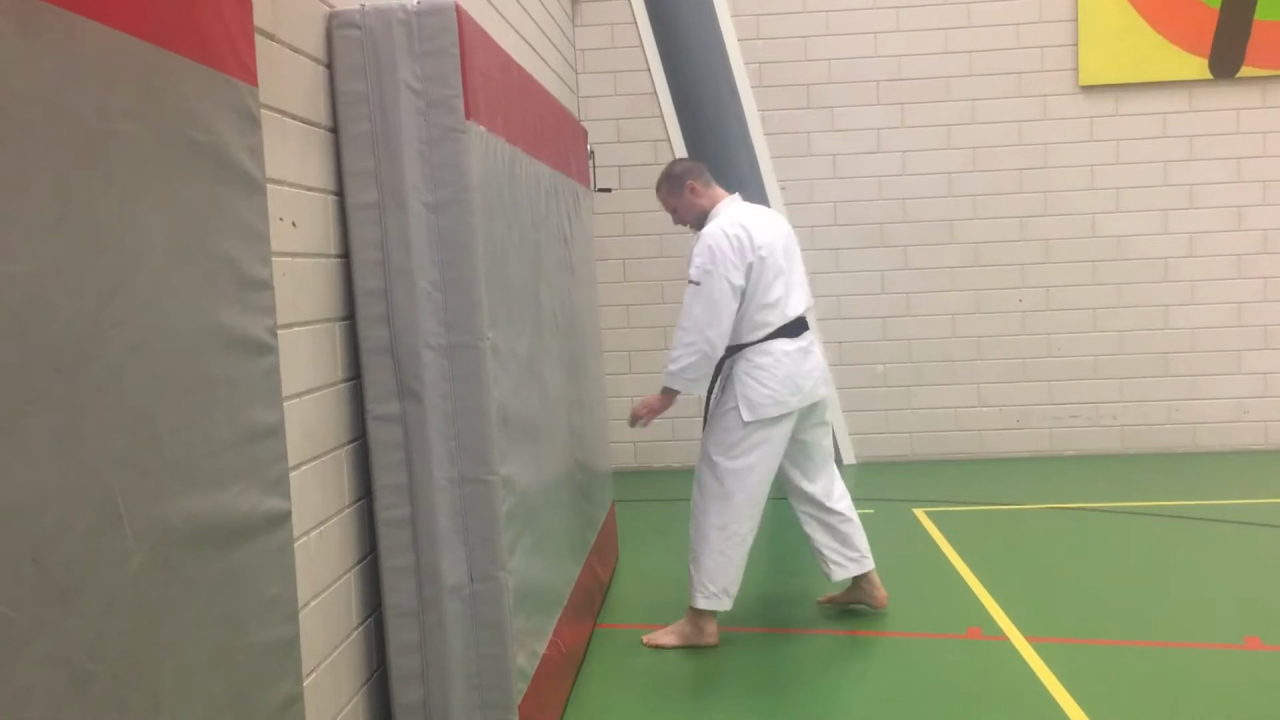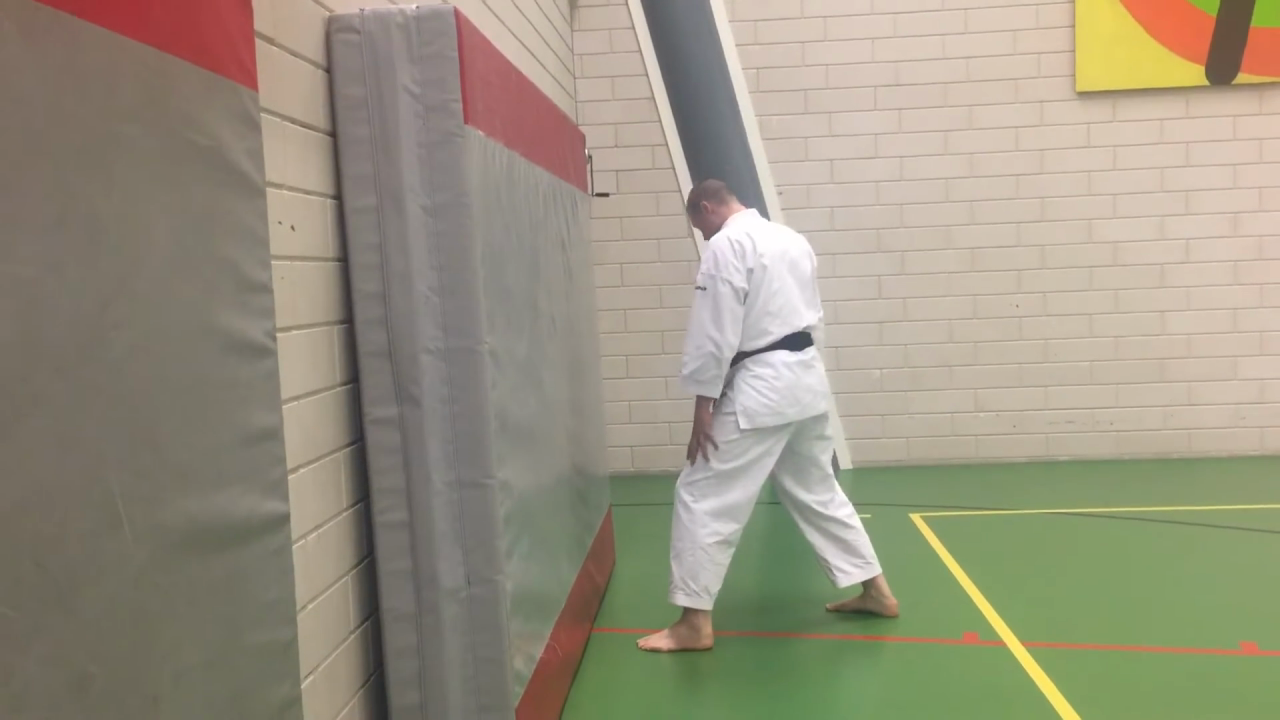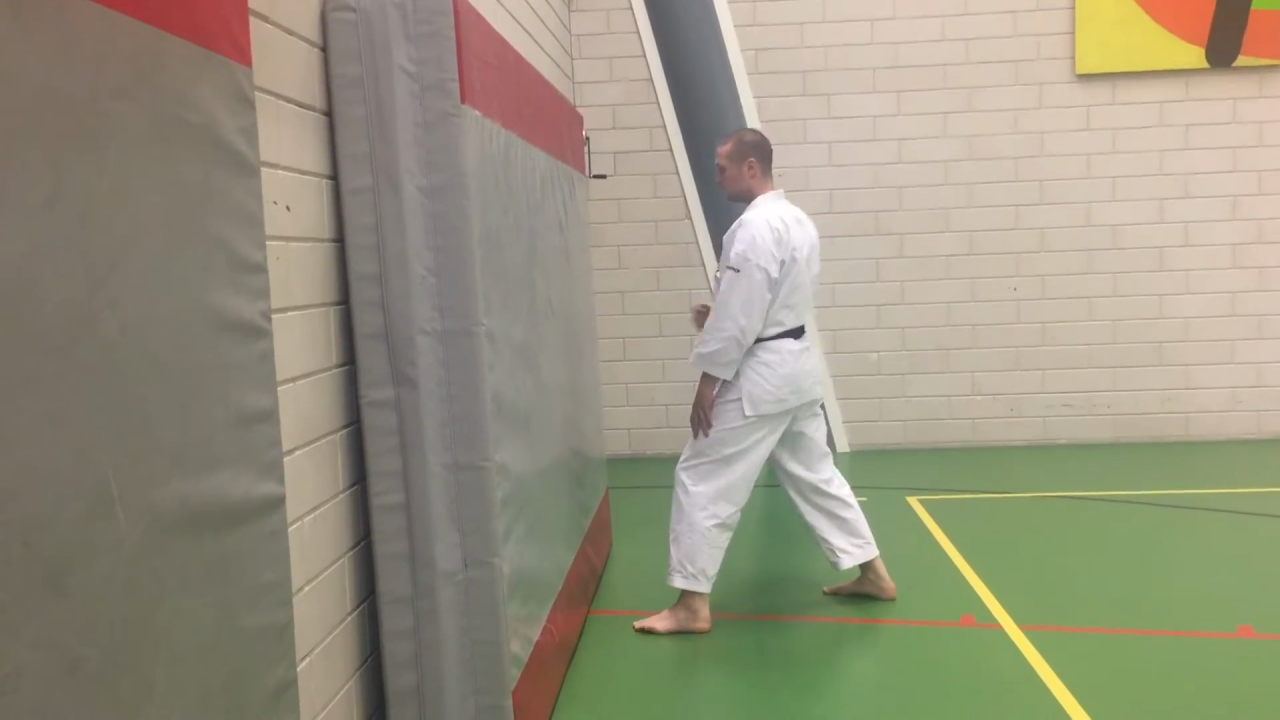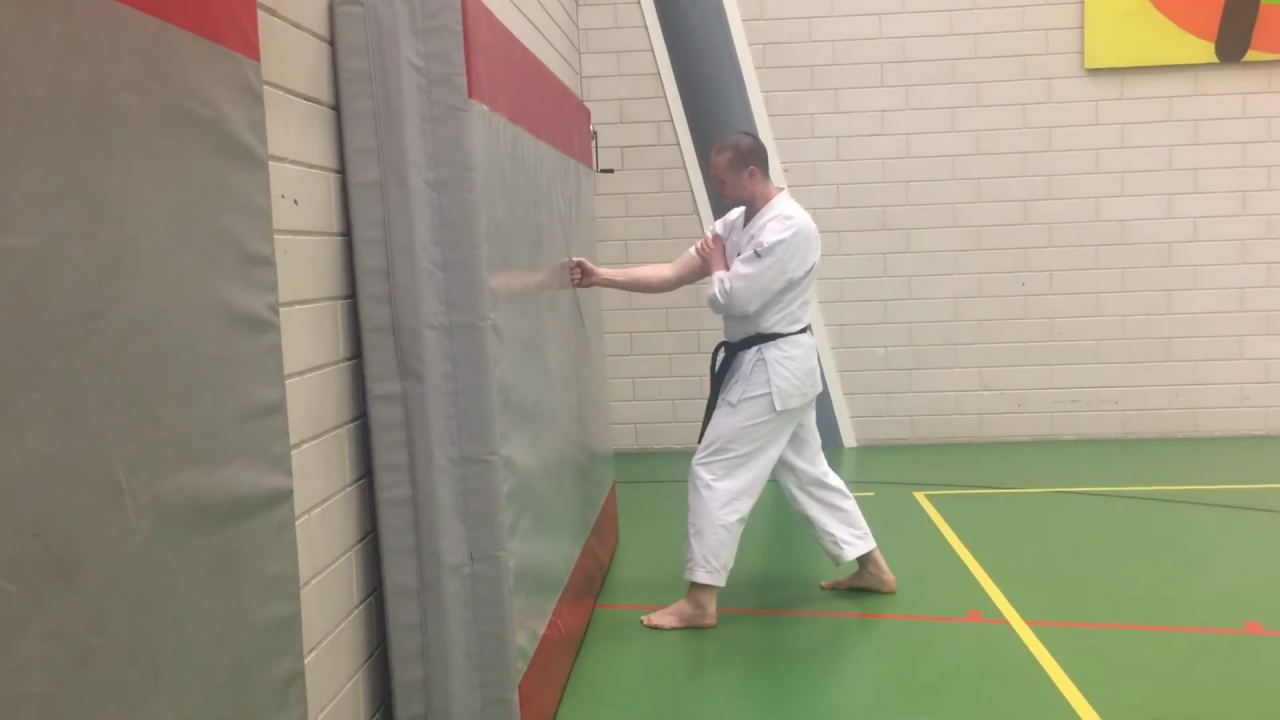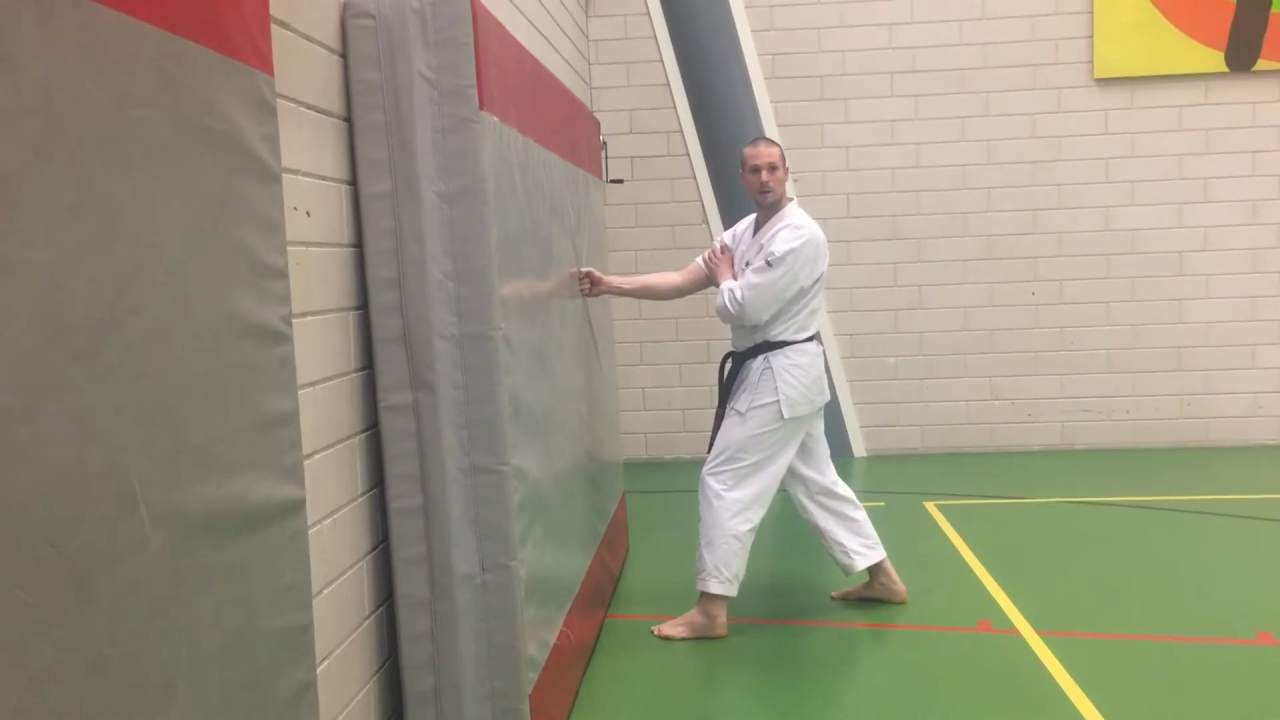
dt=1s
person 1, frame 1
left shoulder: (718, 238)
right shoulder: (768, 219)
left elbow: (703, 328)
left wrist: (667, 394)
left hip: (761, 376)
right hip: (802, 362)
left knee: (724, 495)
right knee: (817, 480)
left ankle: (702, 618)
right ankle: (865, 580)
person 1, frame 2
left shoulder: (727, 244)
right shoulder: (791, 238)
left elbow: (714, 334)
left wrist: (703, 407)
left hip: (761, 387)
right hip: (806, 377)
left knee: (703, 498)
right knee: (818, 491)
left ankle: (694, 622)
right ankle: (875, 590)
person 1, frame 3
left shoulder: (753, 228)
right shoulder: (798, 222)
left elbow: (738, 318)
left wrist: (707, 383)
right wrist: (715, 316)
left hip: (760, 375)
right hip: (796, 366)
left knee: (702, 480)
right knee: (815, 474)
left ankle: (692, 603)
right ankle: (872, 573)
person 1, frame 4
left shoulder: (789, 226)
right shoulder: (736, 223)
left elbow: (731, 298)
right elbow: (673, 274)
left wrist: (717, 267)
right wrist: (601, 276)
left hip: (771, 368)
right hip: (775, 365)
left knee: (715, 472)
right knee: (806, 470)
left ankle: (700, 599)
right ankle: (871, 566)
person 1, frame 5
left shoulder: (799, 236)
right shoulder: (744, 232)
left elbow: (742, 308)
right elbow: (681, 282)
left wrist: (724, 277)
right wrist: (611, 284)
left hip: (779, 376)
right hip: (782, 373)
left knee: (725, 482)
right knee: (816, 480)
left ankle: (711, 609)
right ankle: (881, 576)
